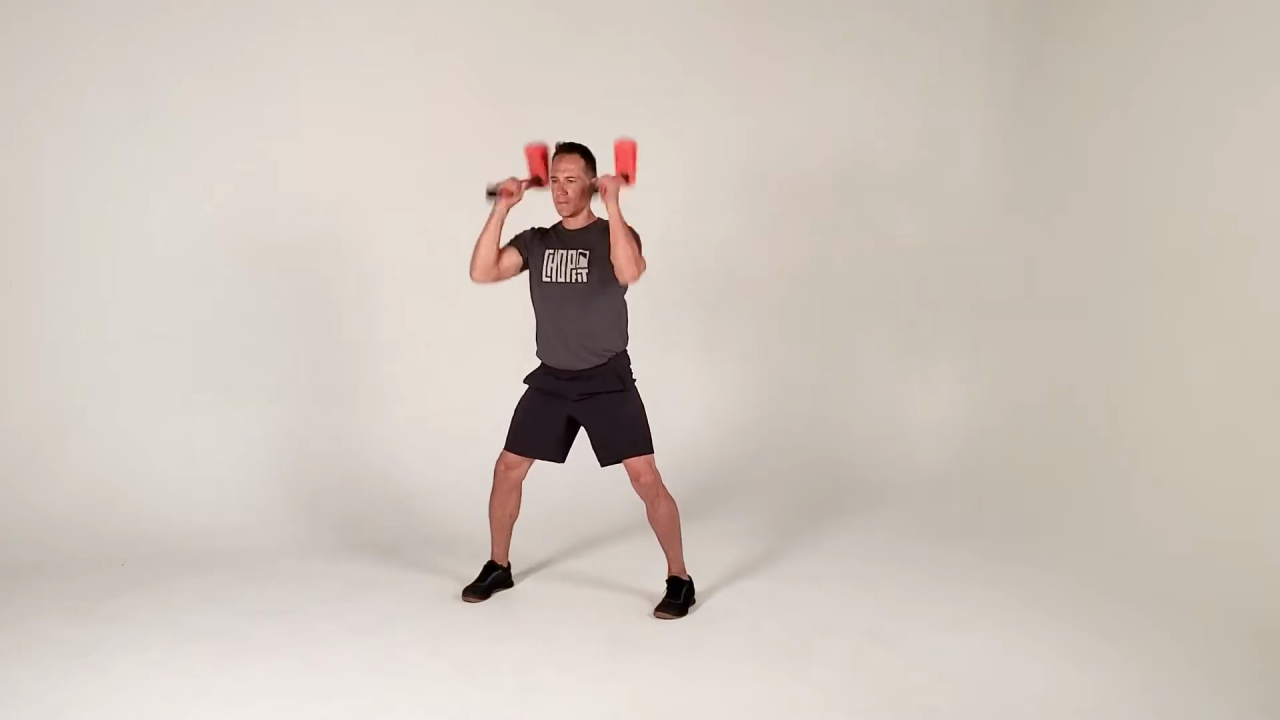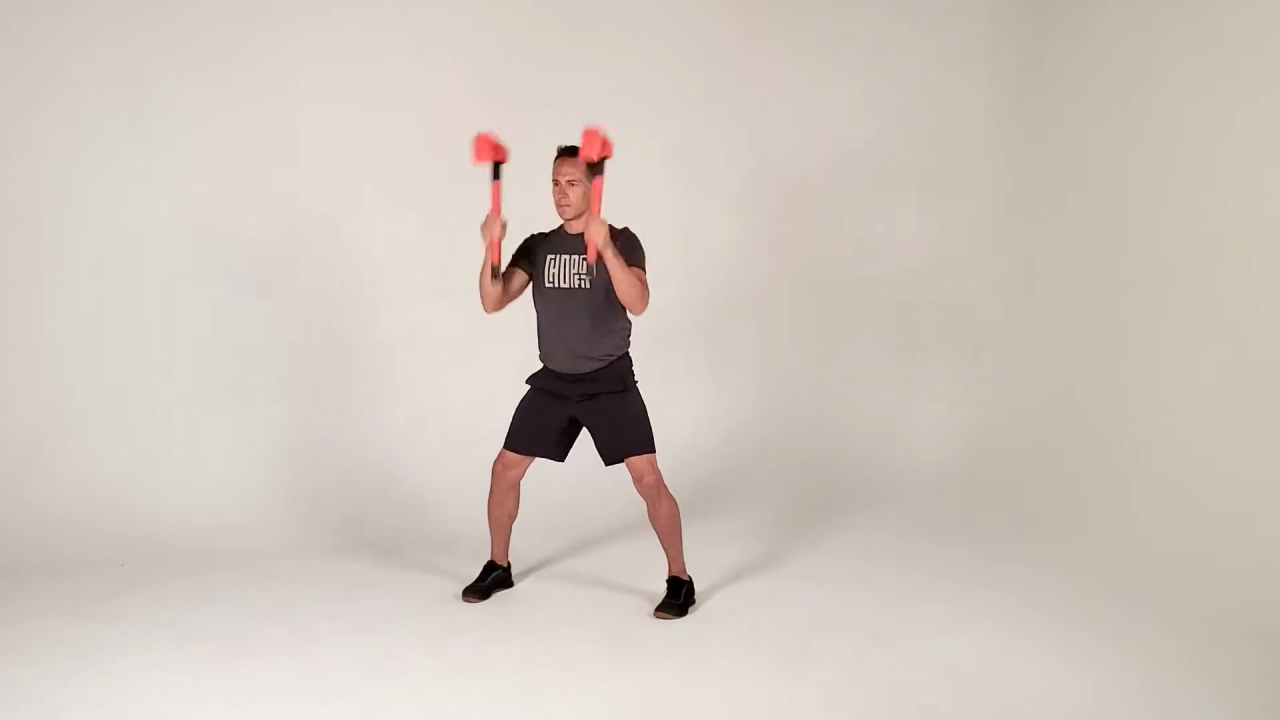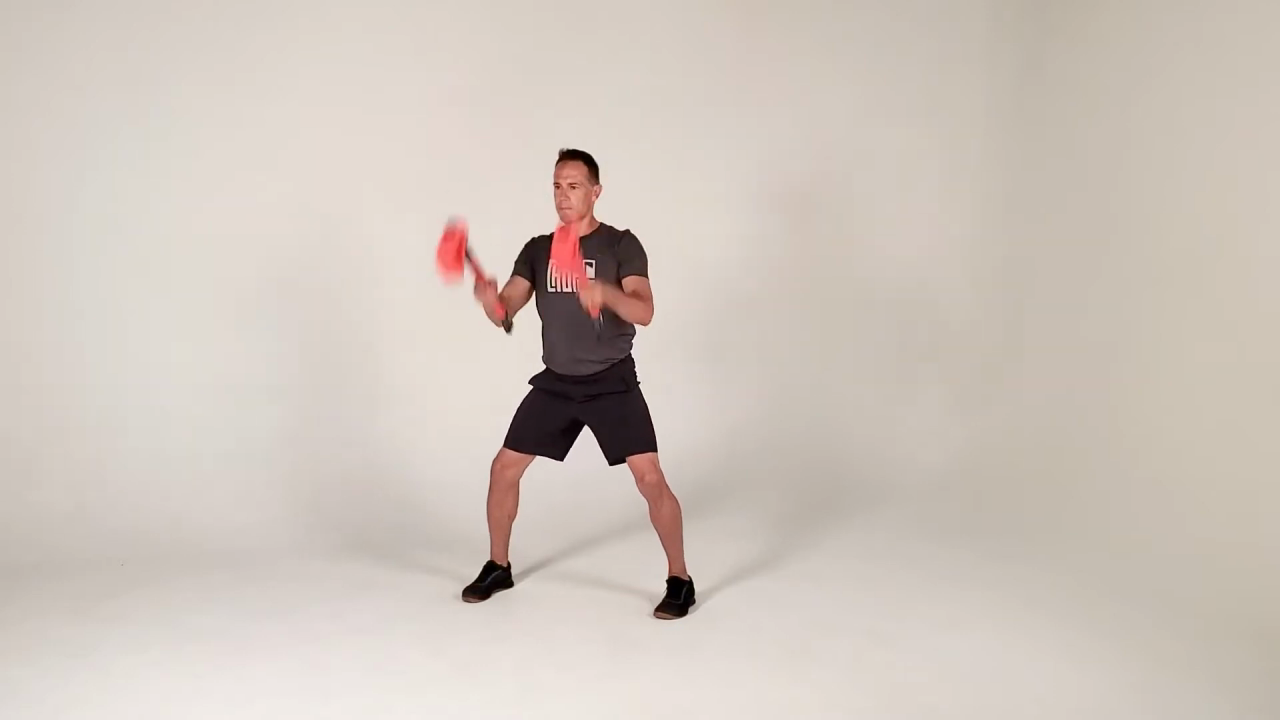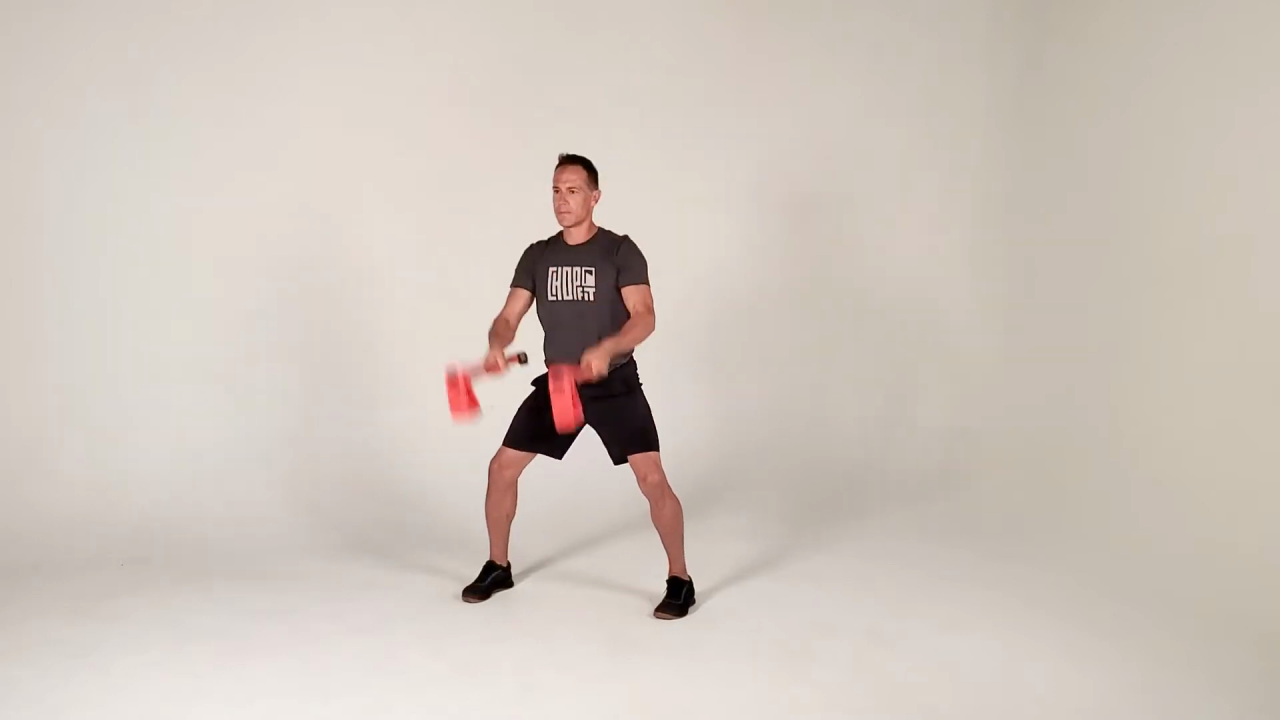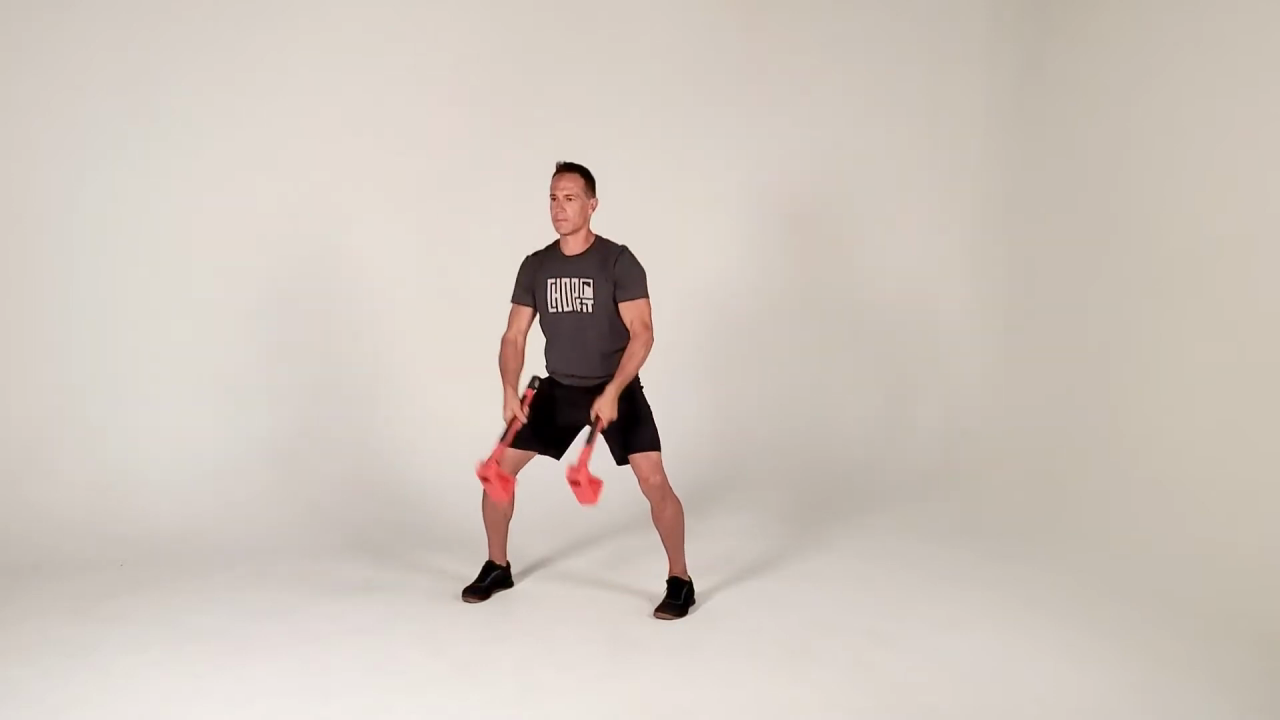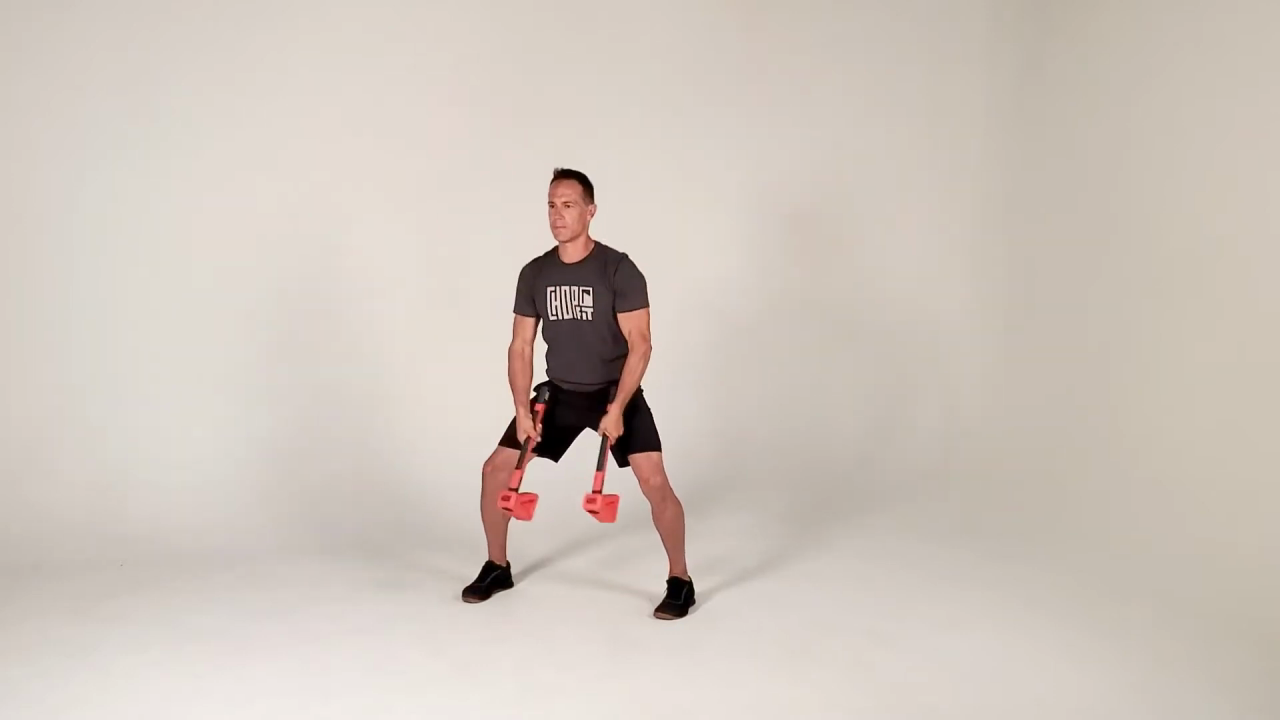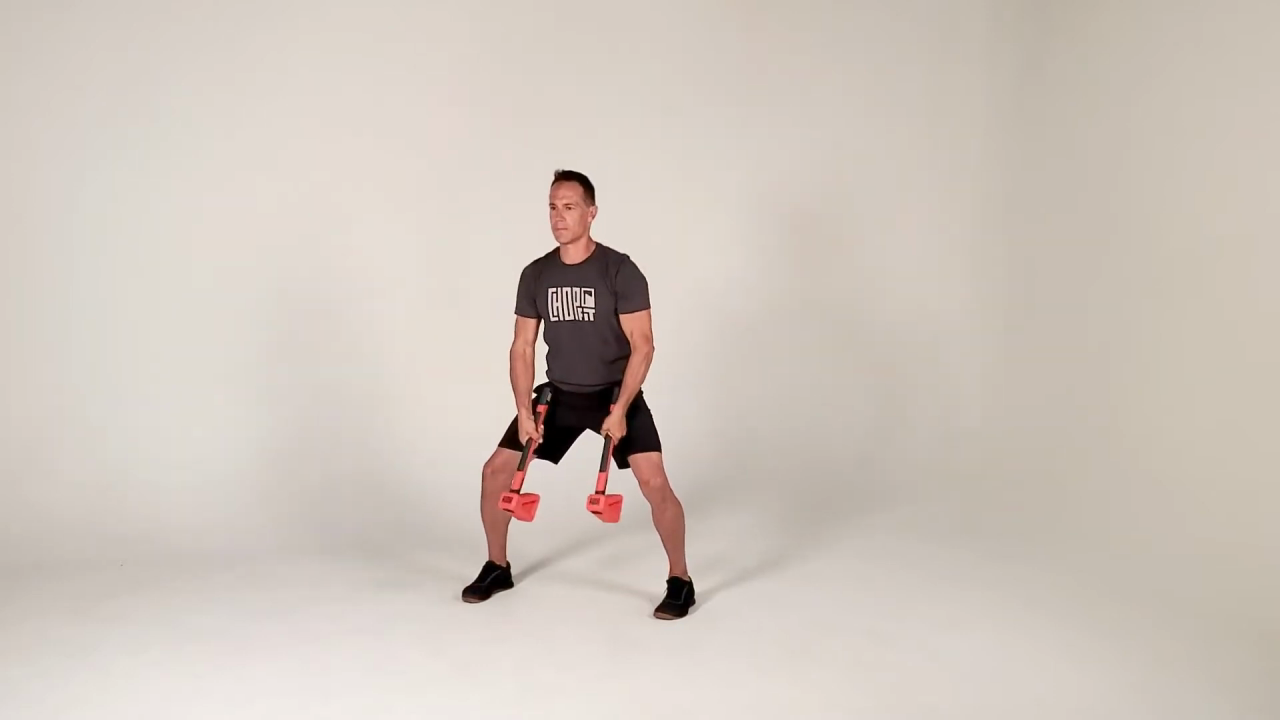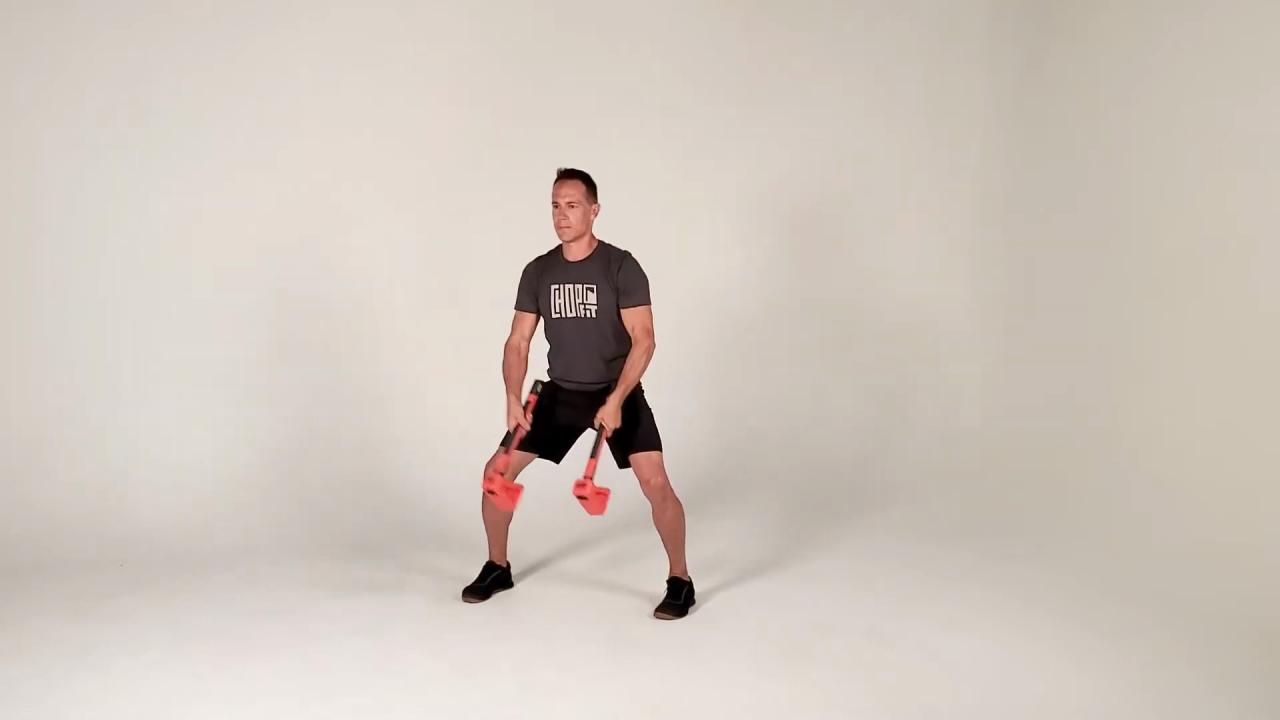
dt=0.1s
person 1, frame 1
left shoulder: (613, 235)
right shoulder: (536, 242)
left elbow: (630, 273)
right elbow: (481, 273)
left wrist: (613, 205)
right wrist: (501, 207)
left hip: (607, 380)
right hip: (550, 381)
left knee: (646, 480)
right knee: (507, 470)
left ankle: (679, 579)
right ankle: (498, 566)
person 1, frame 2
left shoulder: (621, 240)
right shoulder: (536, 246)
left elbow: (636, 301)
right elbow: (494, 300)
left wrist: (605, 246)
right wrist: (491, 245)
left hip: (610, 382)
right hip: (552, 382)
left knee: (648, 479)
right knee: (505, 470)
left ankle: (679, 580)
right ankle: (498, 567)
person 1, frame 3
left shoulder: (620, 245)
right shoulder: (537, 250)
left elbow: (644, 312)
right elbow: (501, 313)
left wrist: (604, 294)
right wrist: (490, 296)
left hip: (612, 383)
right hip: (555, 383)
left knee: (650, 479)
right knee: (503, 469)
left ankle: (679, 579)
right ankle: (497, 566)
person 1, frame 4
left shoulder: (621, 251)
right shoulder: (536, 256)
left elbow: (644, 318)
right elbow: (508, 319)
left wrist: (607, 349)
right wrist: (496, 347)
left hip: (615, 383)
right hip: (555, 385)
left knee: (652, 480)
right knee: (501, 470)
left ankle: (679, 580)
right ankle: (498, 567)
person 1, frame 5
left shoulder: (619, 261)
right shoulder: (535, 266)
left elbow: (642, 334)
right elbow: (514, 336)
left wrist: (612, 393)
right wrist: (511, 393)
left hip: (616, 391)
right hip: (558, 389)
left knee: (654, 481)
right knee: (498, 468)
left ankle: (679, 580)
right ankle: (497, 567)
person 1, frame 6
left shoulder: (618, 269)
right shoulder: (534, 273)
left elbow: (640, 345)
right elbow: (521, 347)
left wrist: (617, 409)
right wrist: (522, 409)
left hip: (615, 394)
right hip: (559, 393)
left knee: (654, 483)
right knee: (495, 470)
left ankle: (680, 581)
right ankle: (497, 567)
person 1, frame 7
left shoulder: (620, 270)
right shoulder: (535, 275)
left elbow: (642, 346)
right elbow: (522, 348)
left wrist: (620, 410)
right wrist: (524, 410)
left hip: (616, 395)
right hip: (559, 395)
left knee: (654, 483)
right knee: (495, 472)
left ankle: (680, 581)
right ankle: (497, 568)
person 1, frame 8
left shoulder: (621, 267)
right shoulder: (538, 271)
left elbow: (644, 341)
right elbow: (518, 341)
left wrist: (615, 401)
right wrist: (513, 399)
left hip: (616, 393)
right hip: (560, 392)
left knee: (654, 482)
right knee: (497, 470)
left ankle: (680, 581)
right ankle: (497, 567)
